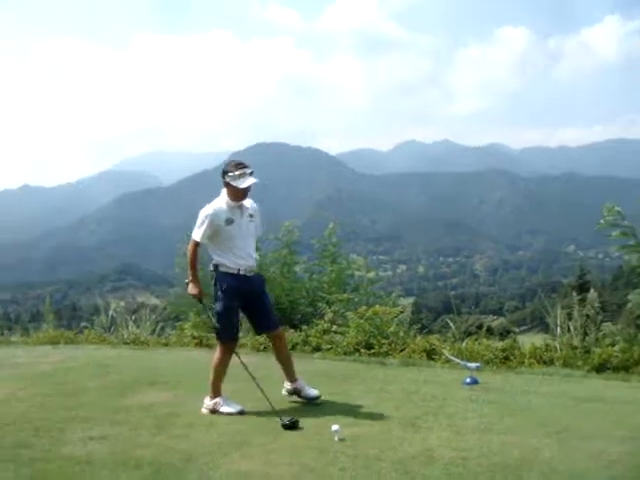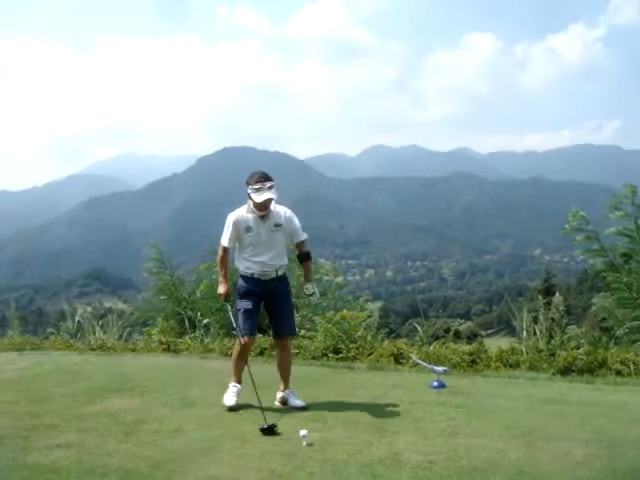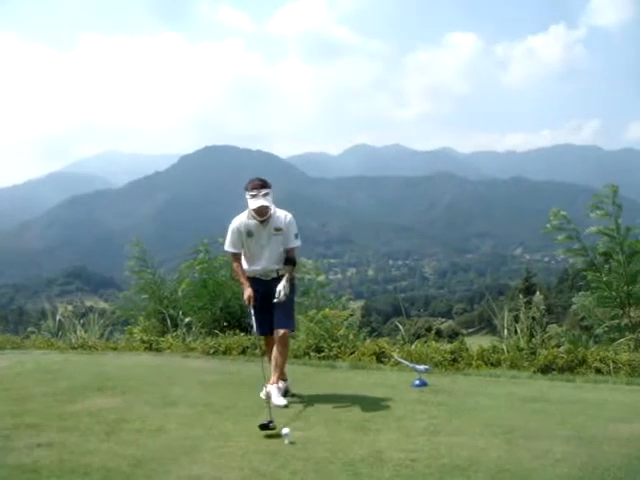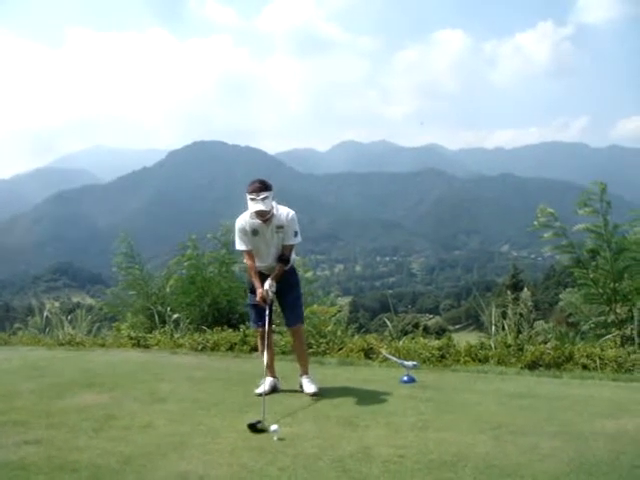
dt=0.4s
person 1, frame 1
left shoulder: (251, 208)
right shoulder: (212, 212)
right elbow: (193, 247)
right wrist: (193, 281)
left hip: (252, 278)
right hip: (228, 281)
left knee: (276, 333)
right knee: (227, 343)
left ankle: (293, 383)
right ankle: (213, 399)
person 1, frame 2
left shoulder: (285, 216)
right shoulder: (237, 218)
left elbow: (302, 249)
right elbow: (224, 250)
left wrist: (308, 281)
right wrist: (222, 281)
left hip: (278, 282)
right hip: (249, 283)
left knee: (283, 340)
right knee: (246, 339)
left ankle: (285, 391)
right ankle: (235, 385)
person 1, frame 3
left shoulder: (285, 219)
right shoulder: (239, 224)
left elbow: (291, 255)
right elbow: (236, 259)
left wrist: (286, 282)
right wrist: (246, 287)
left hip: (279, 281)
right hip: (254, 283)
left knee: (282, 334)
right knee: (267, 337)
left ankle: (273, 384)
right ankle: (282, 379)
person 1, frame 4
left shoulder: (288, 216)
right shoulder: (243, 222)
left elbow: (286, 255)
right elbow: (249, 258)
left wrist: (273, 281)
right wrist: (259, 287)
left hip: (285, 274)
right hip: (258, 276)
left knee: (296, 327)
right knee: (263, 330)
left ankle: (305, 376)
right ankle: (271, 377)
